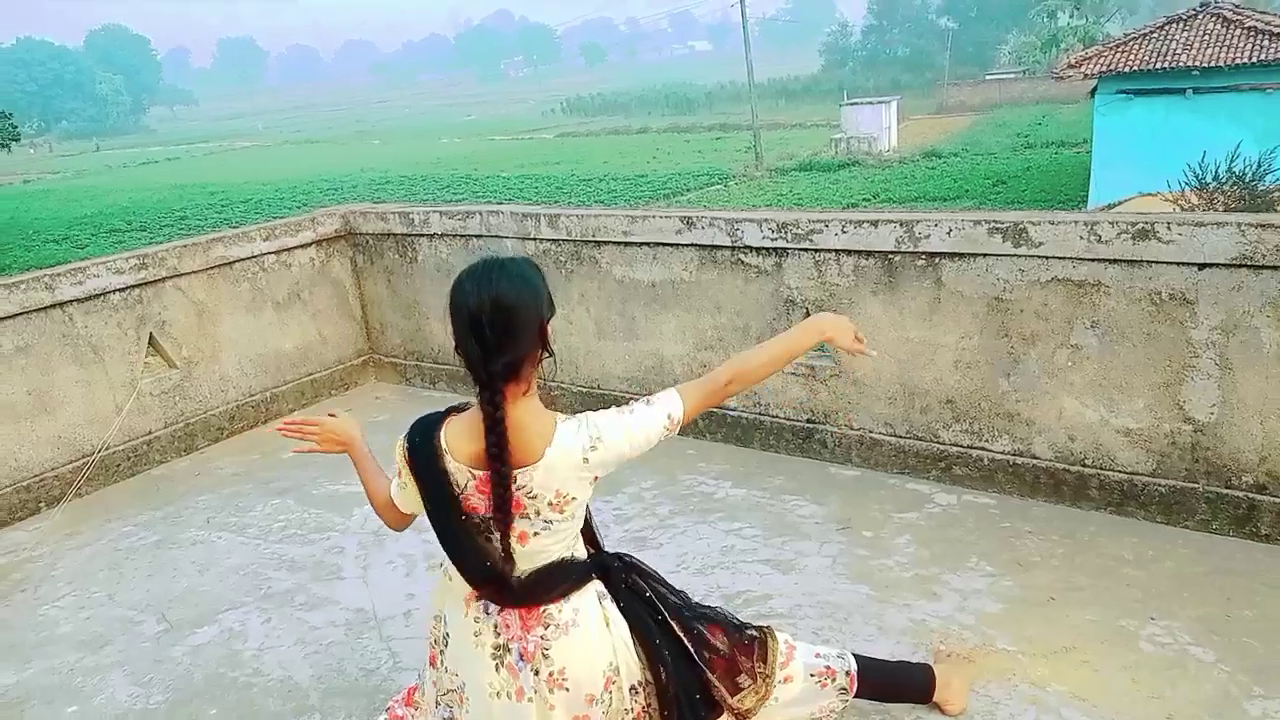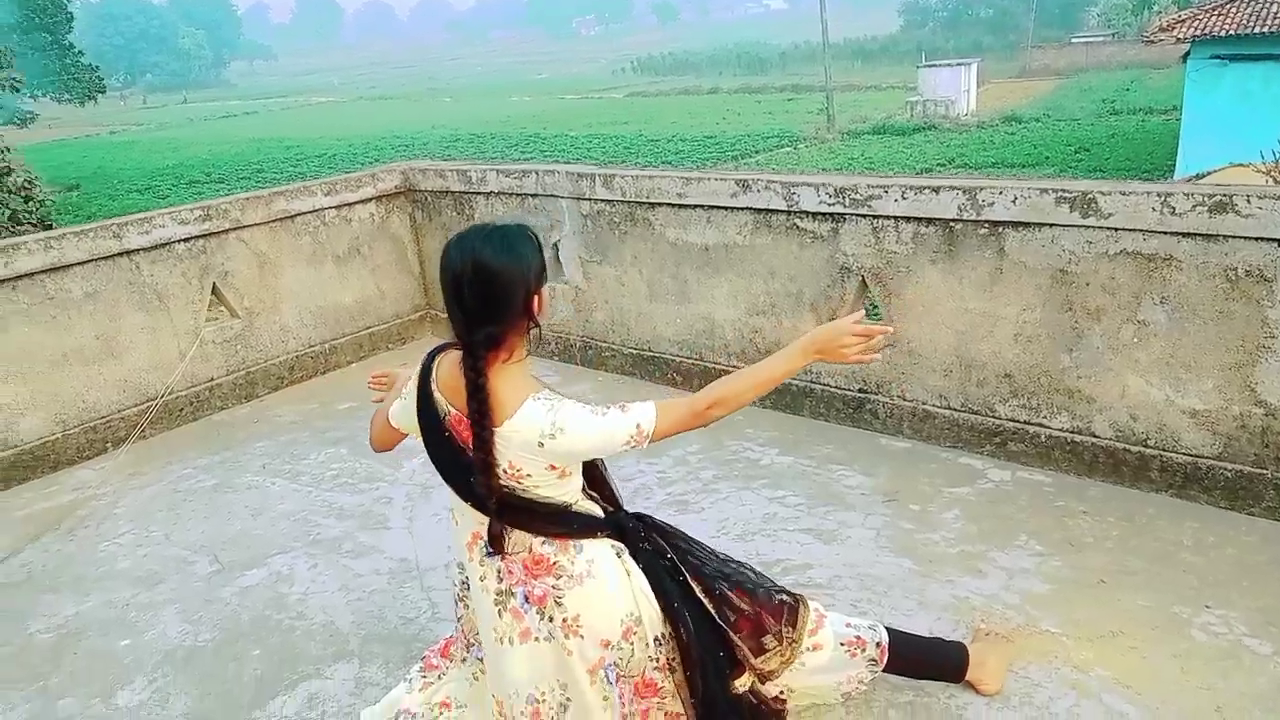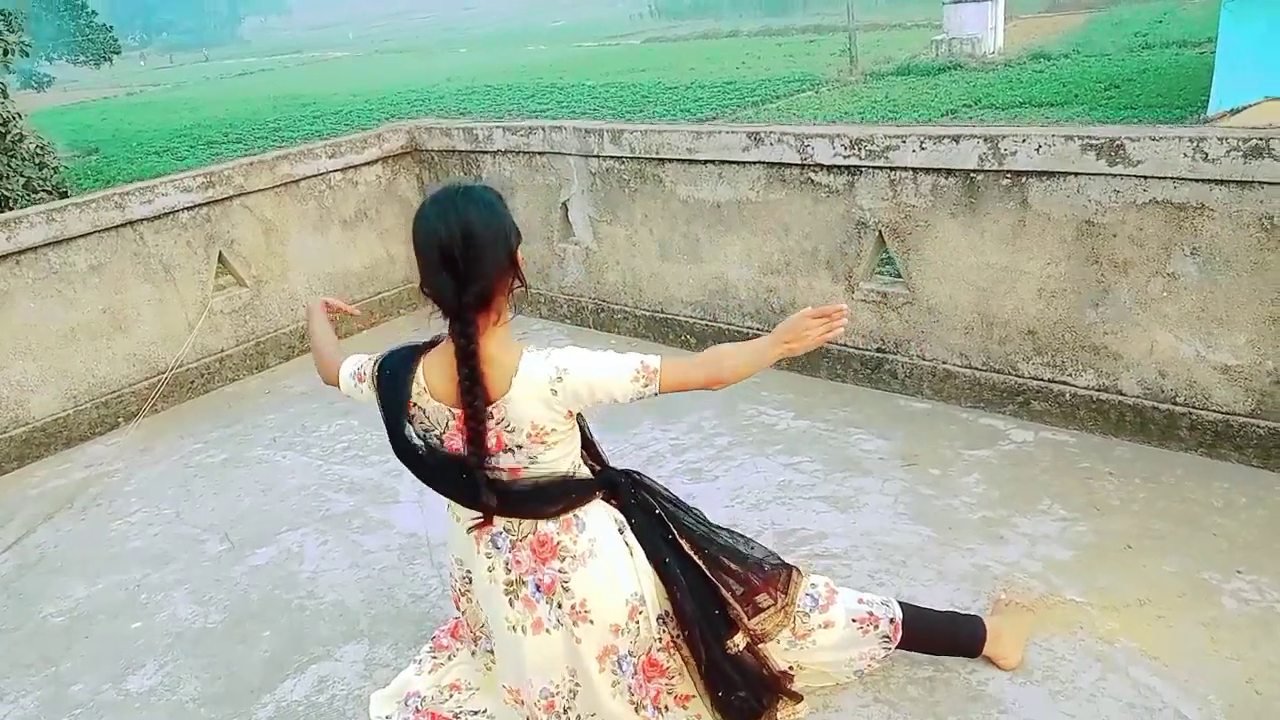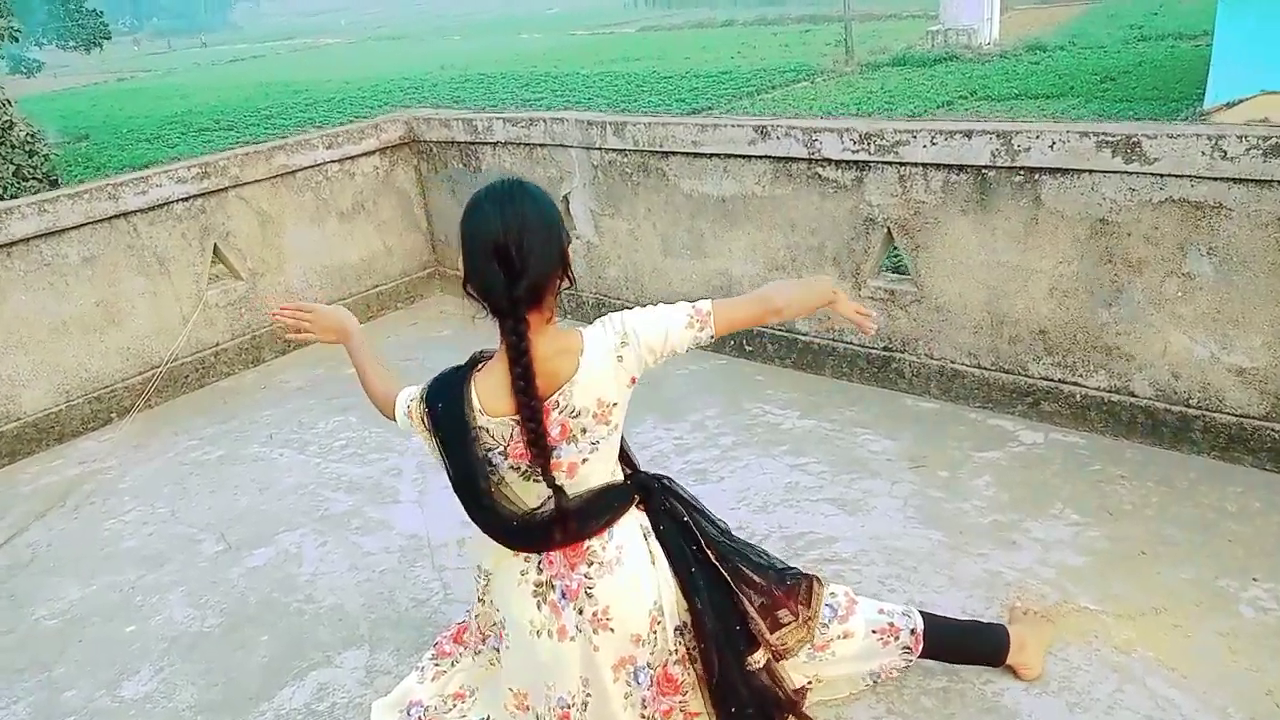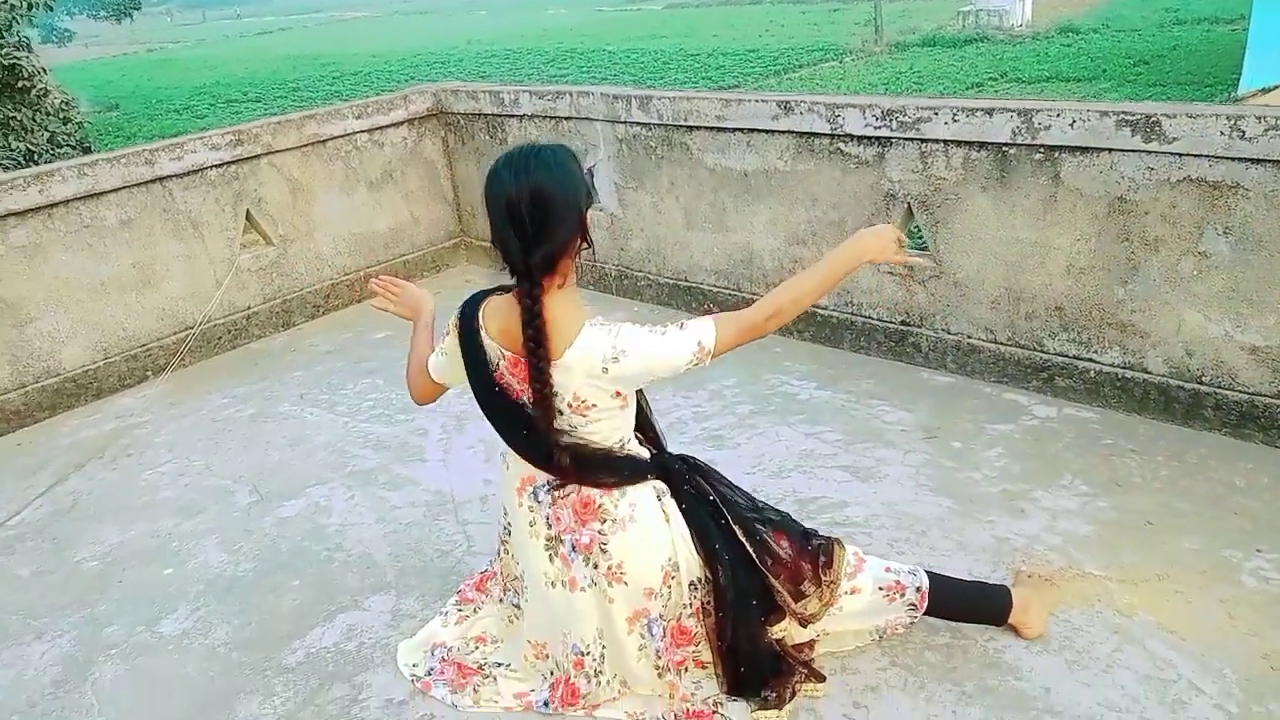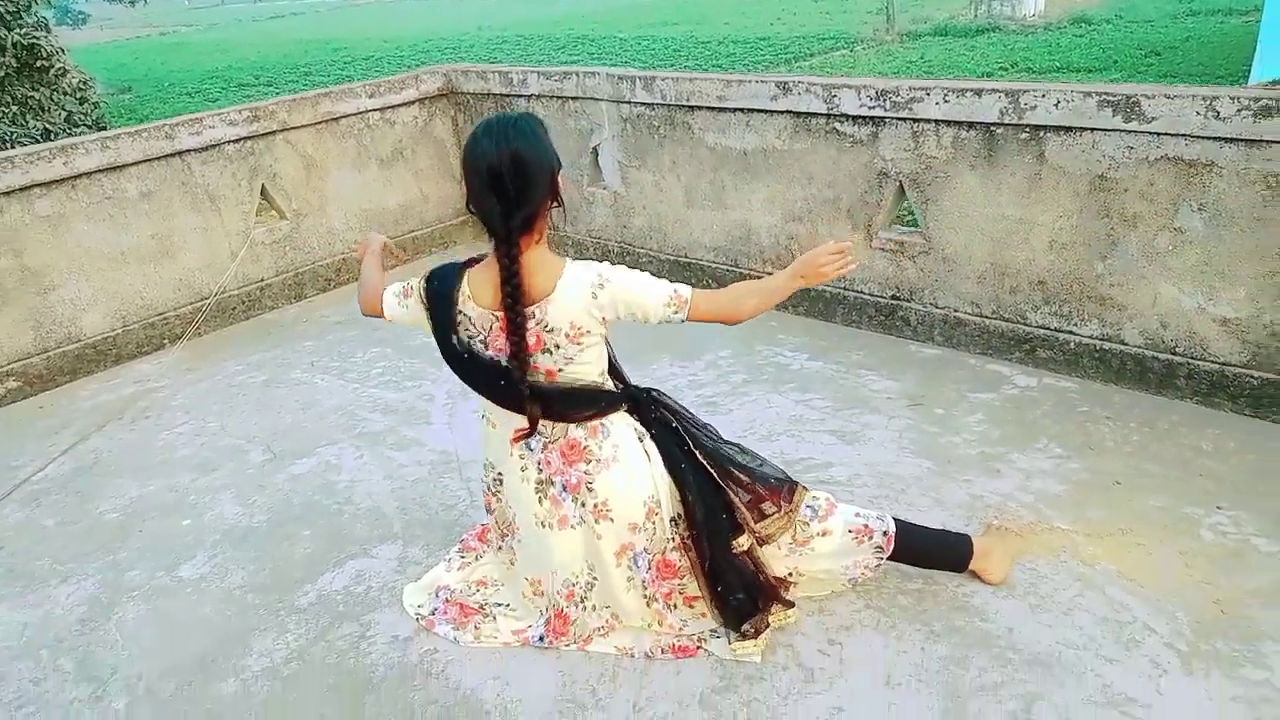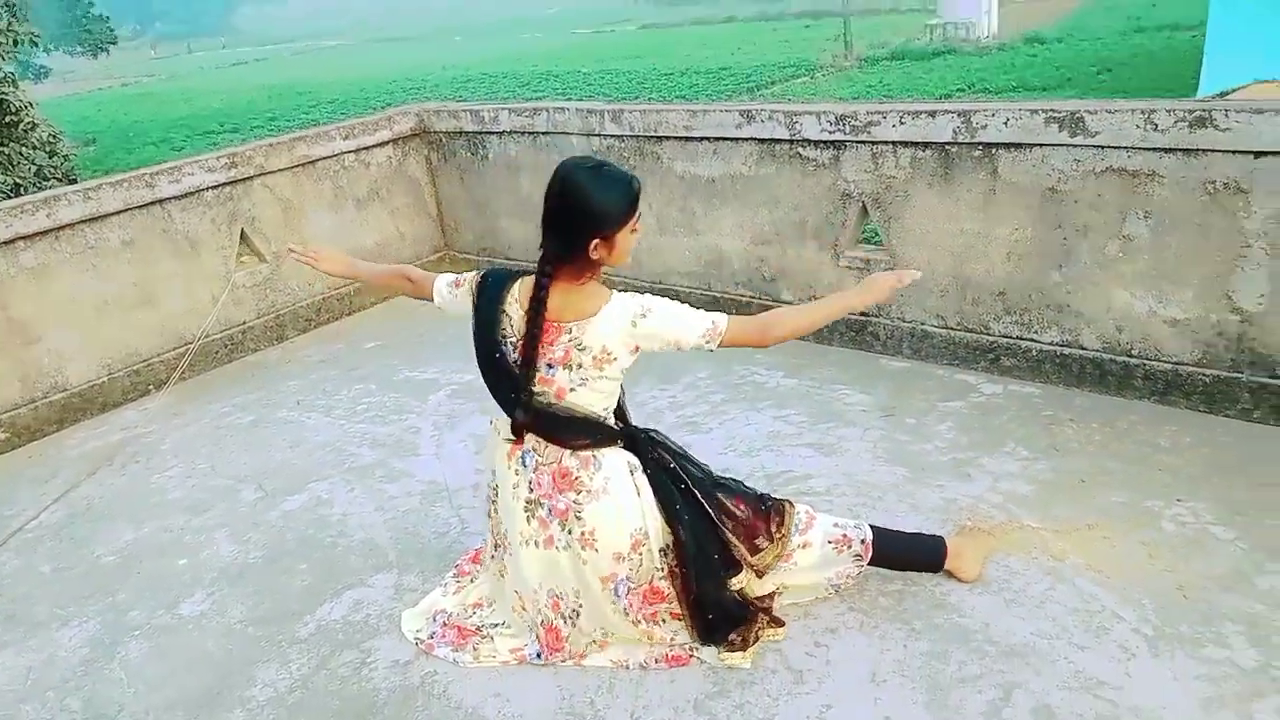
dt=0.5s
person 1, frame 1
left shoulder: (430, 442)
right shoulder: (580, 444)
left elbow: (394, 515)
right elbow: (713, 387)
left wrist: (353, 444)
right wrist: (814, 329)
left hip: (483, 648)
right hip: (573, 635)
right knee: (737, 659)
person 1, frame 2
left shoulder: (438, 372)
right shoulder: (550, 423)
left elbow: (380, 437)
right elbow: (702, 408)
right wrist: (812, 347)
left hip: (500, 599)
right hip: (584, 595)
right knee: (751, 625)
right ankle: (966, 662)
person 1, frame 3
left shoulder: (406, 380)
right shoulder: (555, 374)
left elbow: (332, 371)
right elbow: (702, 371)
left wrist: (320, 320)
right wrist: (780, 340)
left hip: (503, 587)
right hip: (594, 569)
right knee: (762, 601)
person 1, frame 4
left shoulder: (455, 399)
right shoulder: (612, 347)
left elbow: (391, 400)
right elbow: (758, 305)
left wrist: (348, 331)
right wrist: (828, 291)
left hip: (528, 604)
right hip: (621, 582)
right knee: (784, 610)
person 1, frame 5
left shoulder: (477, 321)
right shoulder: (607, 351)
left elbow: (422, 388)
right elbow: (752, 322)
left wrist: (421, 314)
right wrist: (853, 251)
left hip: (546, 543)
right hip: (631, 540)
right knee: (796, 565)
person 1, frame 6
left shoulder: (451, 291)
right shoulder: (591, 286)
left elbow: (371, 301)
right elbow: (733, 306)
left wrist: (372, 252)
right wrist: (800, 271)
left hip: (529, 489)
right hip: (612, 473)
right knee: (770, 512)
right ankle: (969, 552)
person 1, frame 7
left shoulder: (498, 296)
right shoulder: (632, 318)
left elbow: (419, 280)
right elbow: (758, 332)
left wrist: (342, 264)
right wrist: (858, 294)
left hip: (529, 510)
right hip: (604, 504)
right knee: (765, 526)
right ankle: (940, 553)
